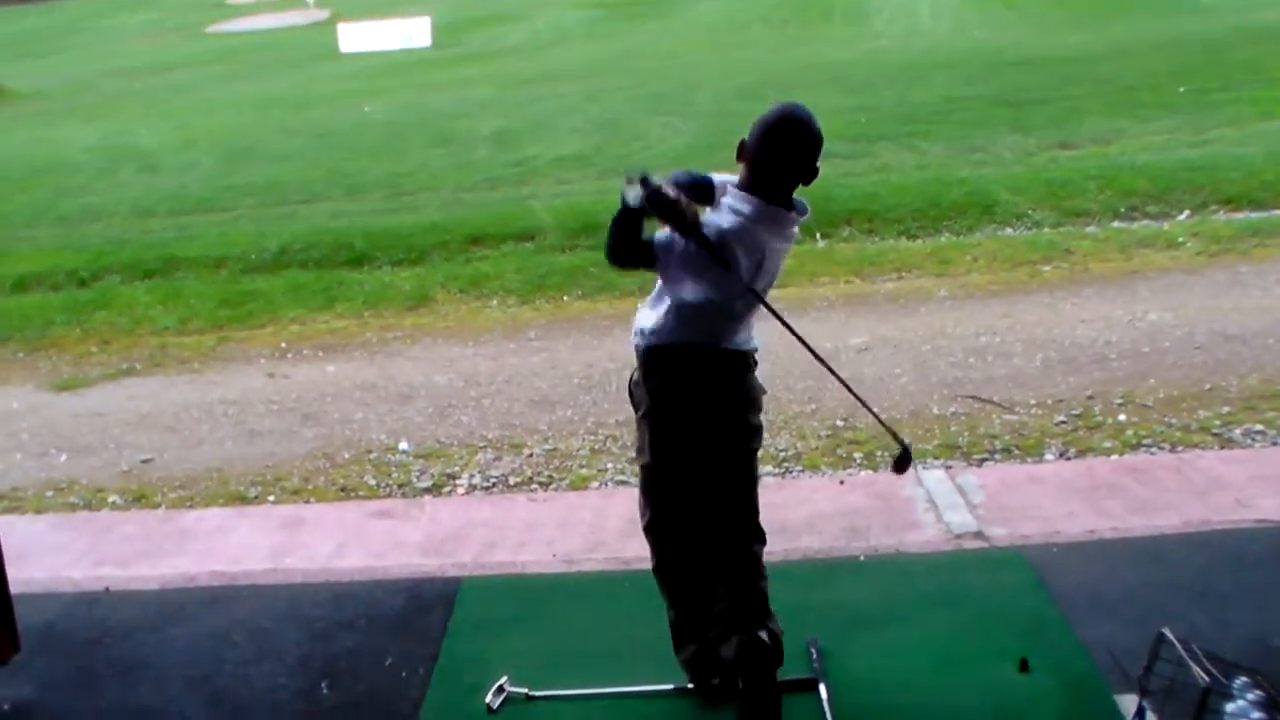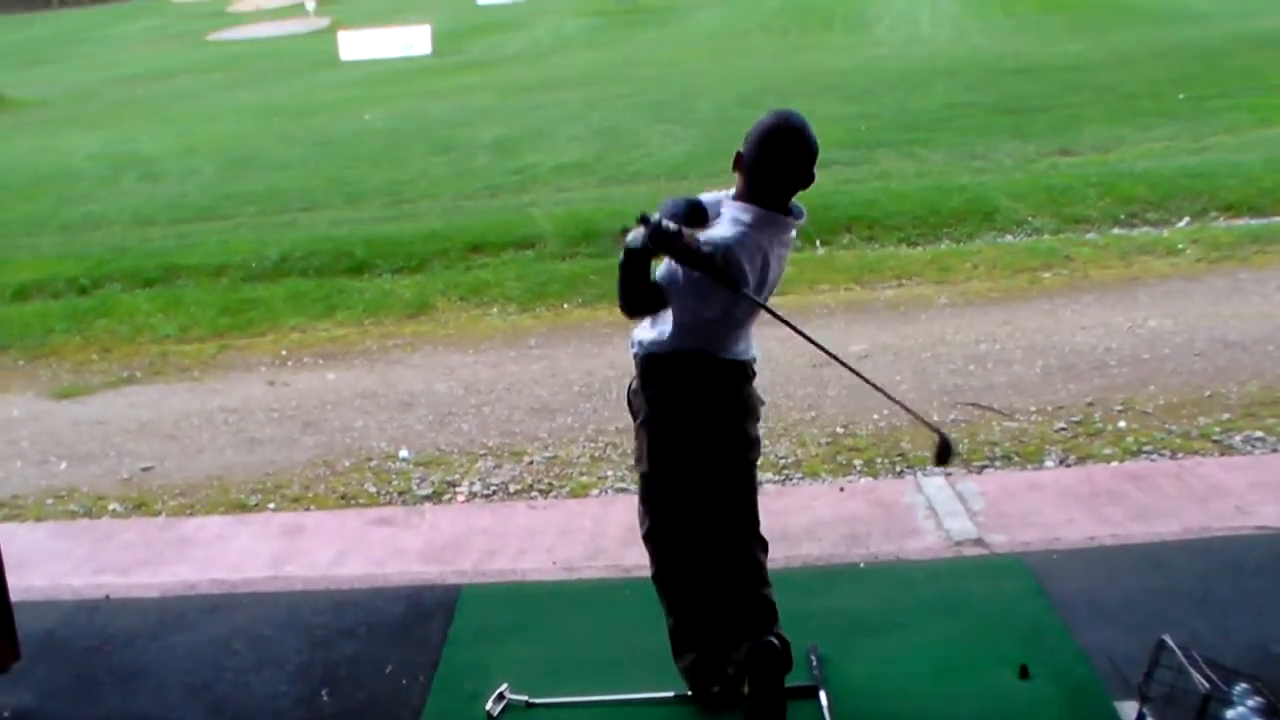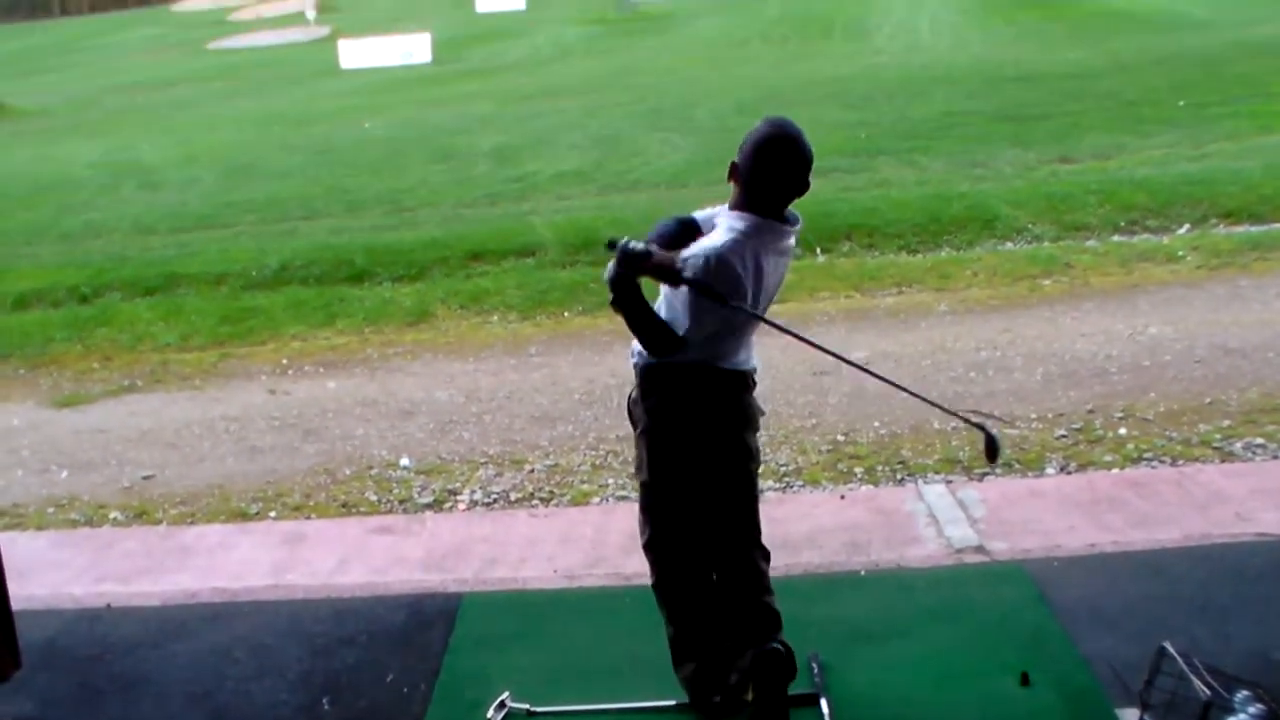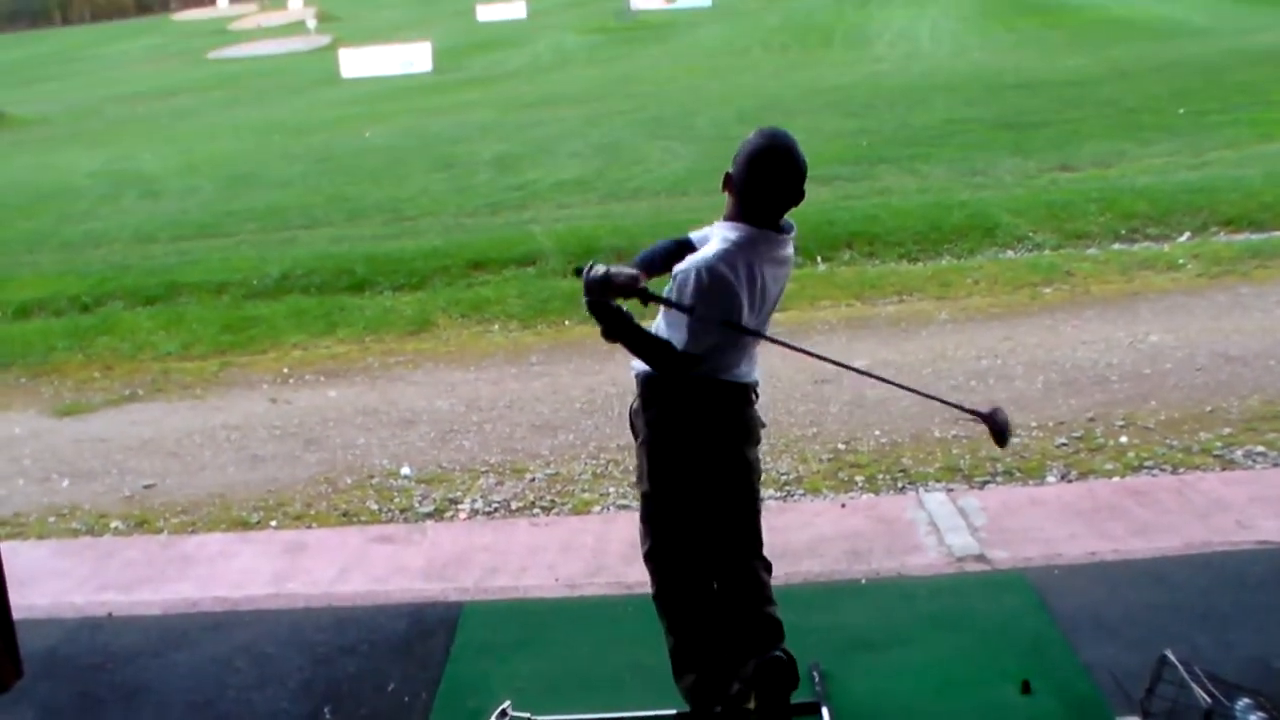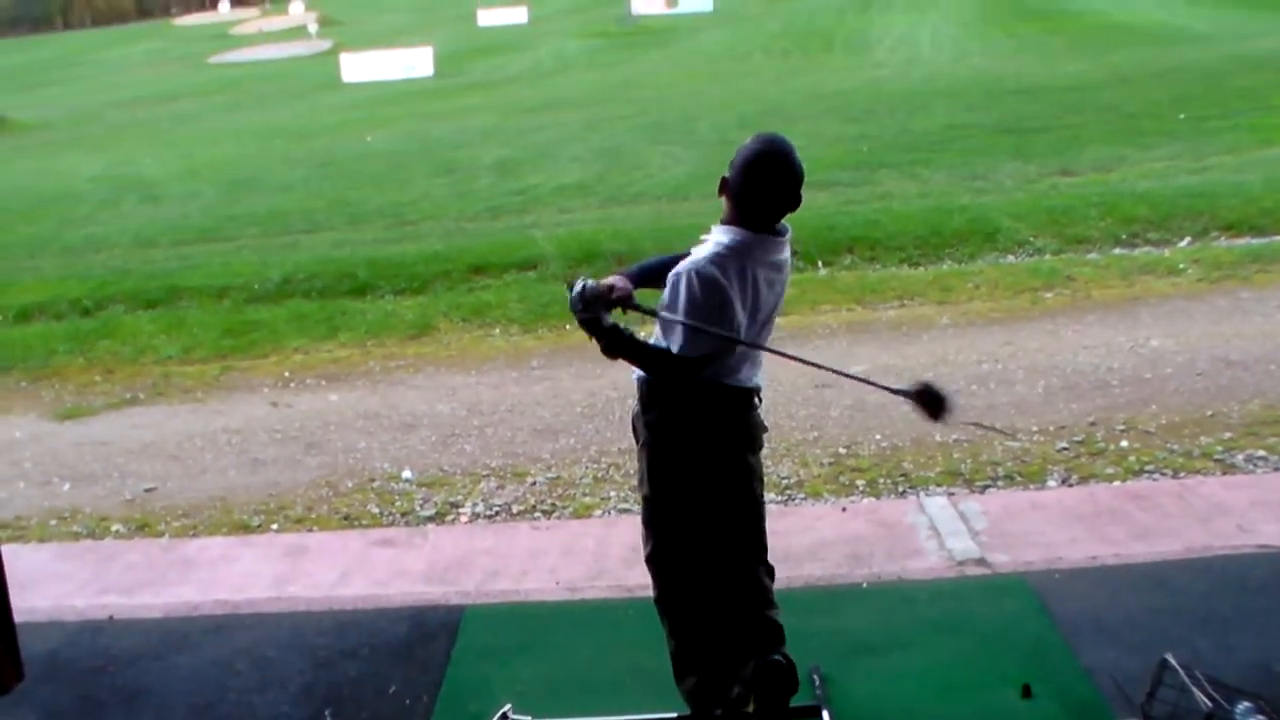
dt=0.1s
person 1, frame 1
left shoulder: (719, 235)
right shoulder: (785, 215)
left elbow: (622, 254)
right elbow: (709, 187)
left wrist: (638, 205)
right wrist: (679, 194)
left hip: (671, 378)
right hip: (732, 376)
left knee: (675, 526)
right knee: (736, 524)
left ankle: (705, 652)
right ankle: (748, 640)
person 1, frame 2
left shoulder: (720, 247)
right shoulder: (780, 221)
left elbow: (638, 303)
right elbow: (692, 206)
left wrist: (636, 263)
right wrist: (674, 227)
left hip: (674, 386)
right hip: (730, 384)
left knee: (675, 534)
right knee: (736, 530)
left ankle: (705, 664)
right ankle: (755, 644)
person 1, frame 3
left shoulder: (716, 257)
right shoulder: (778, 231)
left elbow: (666, 343)
right elbow: (689, 226)
left wrist: (625, 287)
right wrist: (662, 253)
left hip: (675, 398)
right hip: (731, 393)
left knee: (675, 545)
right knee: (738, 539)
right ankle: (758, 649)
person 1, frame 4
left shoulder: (708, 271)
right shoulder: (779, 242)
left elbow: (677, 360)
right elbow: (689, 243)
left wrist: (611, 316)
right wrist: (635, 269)
left hip: (677, 411)
right hip: (734, 407)
left knee: (676, 554)
right knee: (739, 548)
right ankle: (761, 656)
person 1, frame 5
left shoulder: (701, 274)
right shoulder: (775, 248)
left elbow: (675, 366)
left wrist: (603, 330)
right wrist: (628, 280)
left hip: (679, 416)
right hip: (736, 411)
left knee: (678, 559)
right knee: (742, 552)
right ankle: (762, 660)
